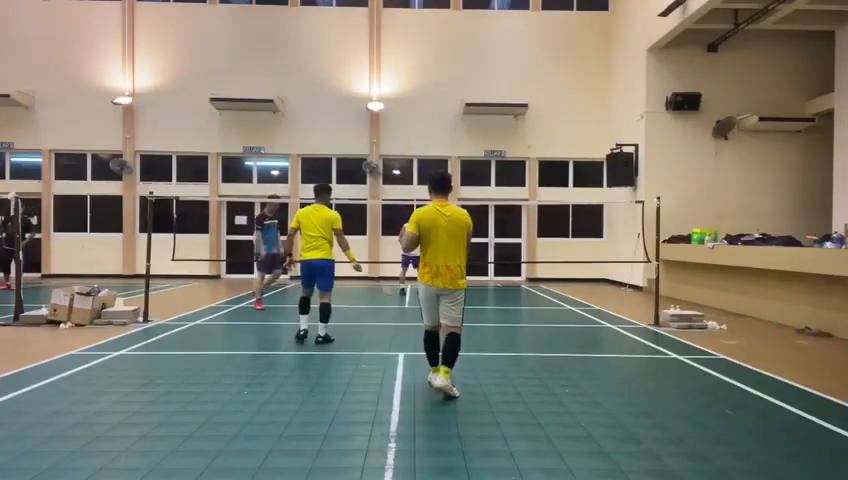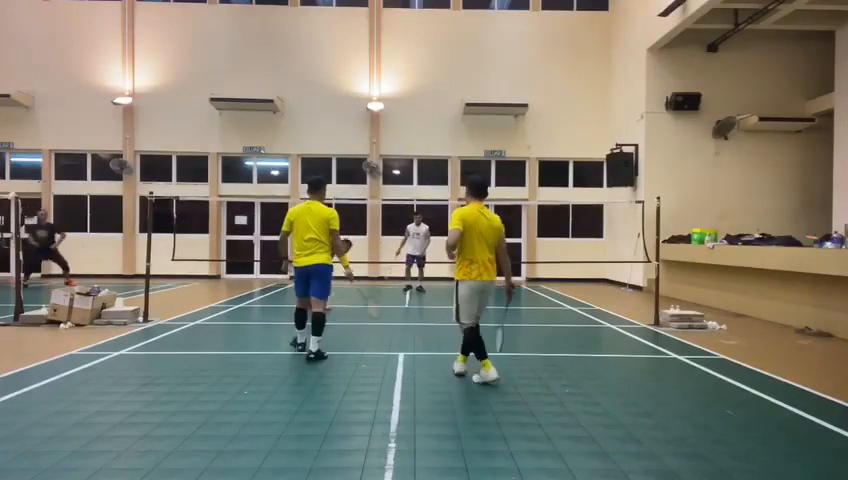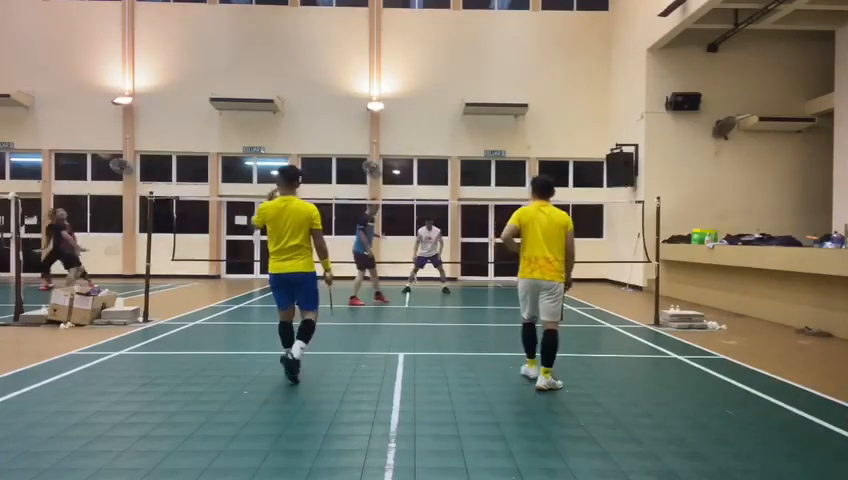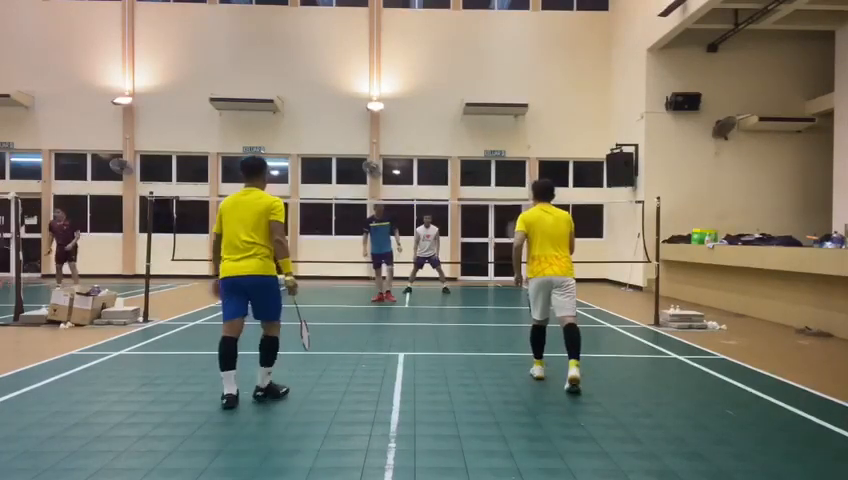
dt=1s
person 1, frame 1
left shoulder: (420, 215)
right shoulder: (464, 216)
left elbow: (407, 247)
left wrist: (405, 232)
left hip: (428, 281)
right hip: (455, 283)
left knee: (431, 328)
right knee: (453, 331)
left ankle: (435, 373)
right ankle: (444, 376)
person 1, frame 2
left shoulder: (461, 213)
right shoulder: (495, 218)
left elbow: (452, 242)
right elbow: (503, 253)
left wrist: (450, 252)
right wrist: (509, 280)
left hip: (468, 277)
right hip: (488, 277)
left knee: (466, 325)
right knee: (473, 321)
left ankle: (487, 368)
right ankle: (461, 362)
person 1, frame 3
left shoulder: (522, 213)
right shoulder: (563, 217)
left elbow: (505, 237)
right elbow: (570, 251)
left wrist: (520, 251)
right wrist: (568, 275)
left hip: (528, 276)
right hip: (553, 278)
left knee: (528, 321)
right knee: (551, 326)
left ankle: (531, 366)
right ankle: (545, 376)
person 1, frame 4
left shoulder: (526, 217)
right shoulder: (566, 217)
left elbow: (517, 244)
left wrist: (517, 272)
left hip: (538, 275)
right hip: (564, 274)
left knee: (538, 321)
right knee: (569, 320)
left ankle: (538, 366)
right ankle: (573, 366)
person 2, frame 1
left shoulder: (301, 213)
right shoulder: (332, 215)
left elbow: (290, 235)
right elbow: (341, 239)
left wrist: (289, 256)
right wrist: (352, 259)
left hip: (306, 260)
right hip: (325, 260)
left knee: (306, 294)
right knee: (325, 297)
left ankle: (303, 328)
right ankle: (321, 334)
person 2, frame 2
left shoulder: (294, 211)
right shoulder: (329, 213)
left elbow: (283, 238)
right elbow: (337, 242)
left wrist: (285, 259)
right wrist: (346, 265)
left hip: (300, 265)
right hip: (321, 264)
left knee: (301, 304)
right knee: (318, 306)
left ankle: (300, 341)
right ankle: (313, 349)
person 2, frame 3
left shoulder: (266, 208)
right shoulder: (309, 209)
left elbow: (255, 224)
right elbow: (319, 243)
right wrist: (327, 269)
left hip: (277, 271)
right hip: (304, 270)
left knee: (285, 317)
right knee: (310, 315)
left ankle: (291, 356)
right ankle: (294, 354)
person 2, frame 4
left shoulder: (226, 203)
right shoulder: (272, 203)
left elbow: (216, 243)
right elbow: (278, 239)
left wrist: (217, 276)
right wrist: (288, 274)
left hip: (230, 275)
right hip: (261, 273)
left knee: (230, 331)
right knee: (271, 328)
left ankle: (229, 392)
right ankle: (263, 385)
